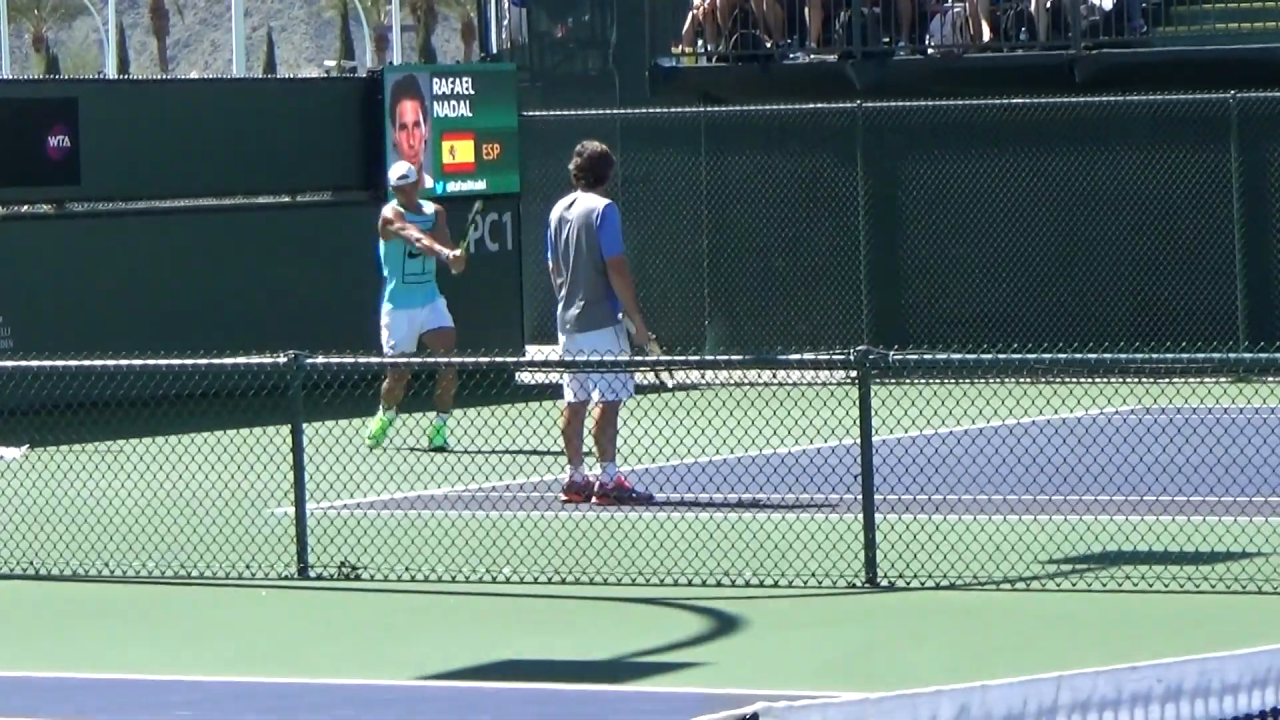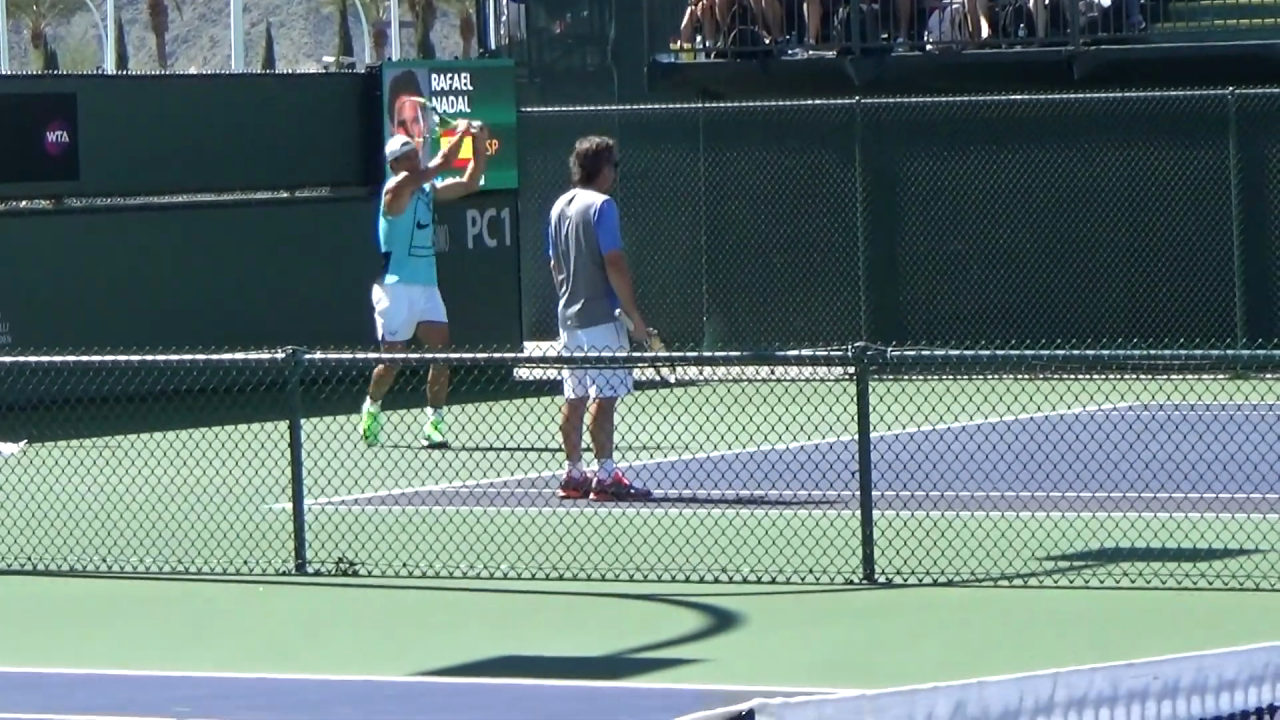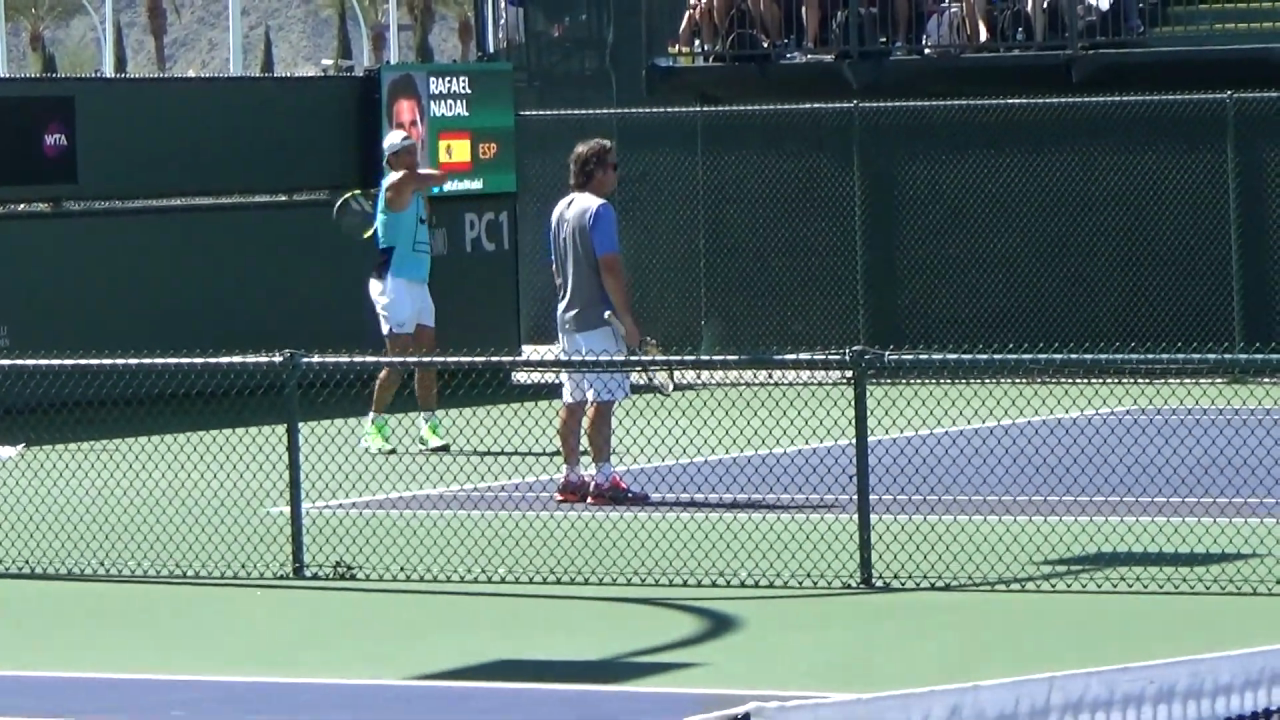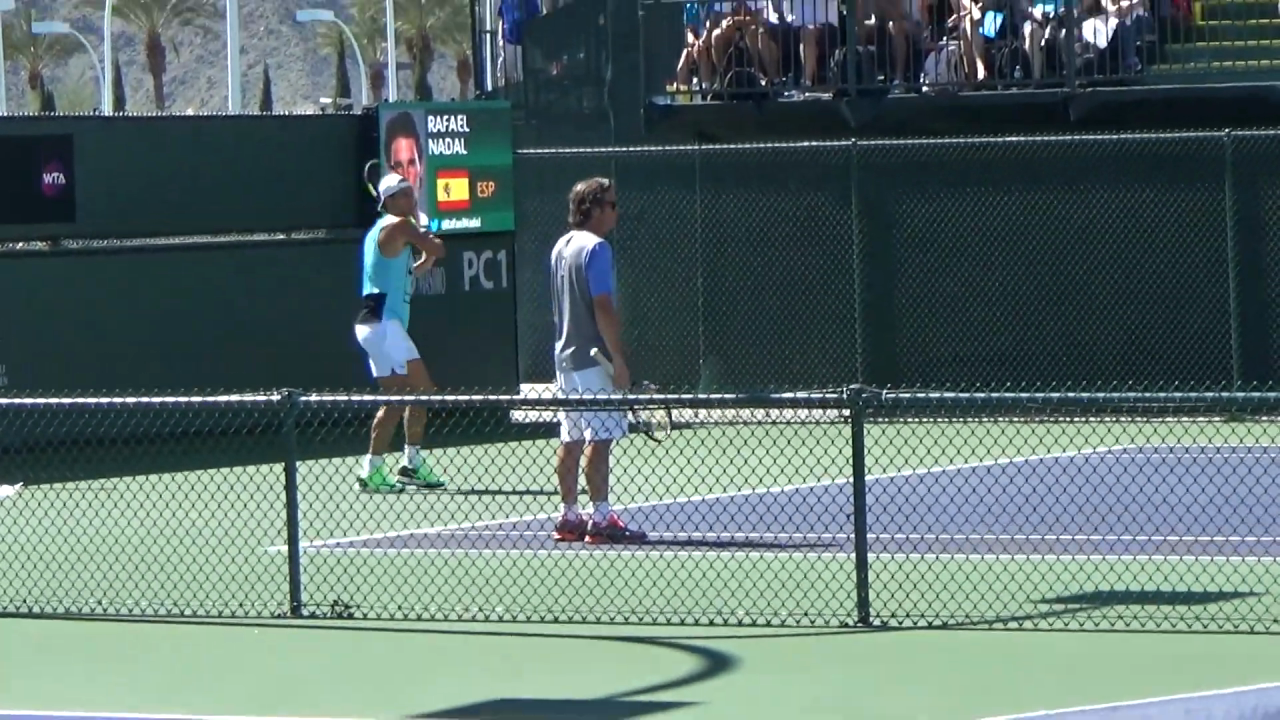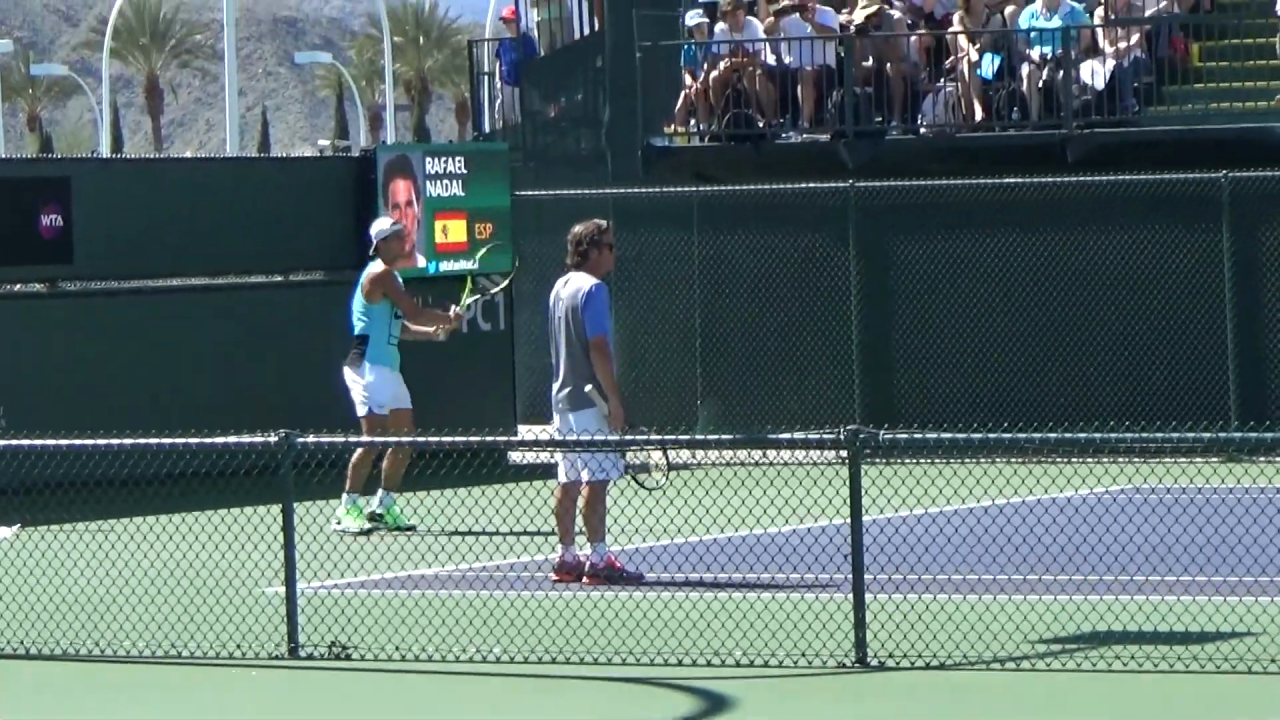
dt=0.2s
person 1, frame 1
left shoulder: (558, 210)
right shoulder: (604, 209)
right elbow: (616, 269)
right wrist: (636, 317)
left hip: (569, 321)
right hip: (601, 322)
left knee: (574, 402)
right knee: (608, 400)
left ankle: (576, 479)
right ankle: (608, 482)
person 1, frame 2
left shoulder: (559, 206)
right shoulder: (602, 205)
right elbow: (614, 265)
right wrist: (634, 313)
left hip: (570, 316)
right hip: (600, 318)
left knee: (574, 397)
right knee: (604, 397)
left ankle: (574, 475)
right ankle: (605, 477)
person 1, frame 3
left shoulder: (561, 209)
right shoulder: (599, 209)
right elbow: (609, 269)
right wrist: (628, 319)
left hip: (568, 319)
right hip: (598, 322)
left knee: (572, 401)
right knee: (602, 401)
left ankle: (571, 479)
right ankle: (603, 481)
person 1, frame 4
left shoulder: (561, 247)
right shoulder: (596, 247)
right elbow: (603, 308)
right wrist: (618, 359)
left hip: (566, 357)
right hip: (594, 360)
left knee: (570, 439)
right knee: (599, 439)
left ankle: (569, 518)
right ankle: (601, 520)
person 1, frame 5
left shoulder: (560, 287)
right shoulder: (593, 289)
right elbow: (598, 350)
right wrist: (614, 400)
left hip: (564, 398)
right hip: (590, 402)
left knee: (568, 481)
right knee: (596, 480)
left ankle: (567, 559)
right ankle: (598, 561)
person 2, frame 1
left shoulder: (434, 212)
right shoulder: (390, 215)
left elbow: (444, 242)
right elbow: (417, 237)
left wrist: (454, 255)
right wrist: (444, 252)
left hip: (430, 301)
right hip: (398, 305)
right knee: (398, 375)
left ankle: (439, 428)
right ankle: (386, 415)
person 2, frame 2
left shoulder: (426, 187)
right shoulder: (399, 186)
left elbow: (468, 185)
right elbow: (437, 165)
left wrist: (478, 146)
right wrist: (460, 135)
left hip: (427, 285)
right hip: (395, 286)
left knee: (442, 353)
right knee: (392, 361)
left ankle: (435, 424)
right ankle: (372, 409)
person 2, frame 3
left shoulder: (413, 186)
right shoulder: (400, 181)
right elbow: (438, 177)
right wrist: (423, 173)
left hip: (416, 284)
right hip: (394, 283)
left knee: (428, 357)
right knee: (399, 358)
left ankle: (430, 427)
right ankle: (374, 427)
person 2, frame 4
left shoulder: (392, 231)
right shoulder: (398, 226)
right elbow: (436, 249)
left wrist: (419, 266)
right wrist: (427, 255)
left hip: (391, 326)
right hip: (381, 325)
left knee: (423, 390)
right knee: (394, 398)
left ankle: (413, 463)
right ankle: (371, 471)
person 2, frame 5
left shoulder: (386, 275)
right shoulder: (381, 274)
left elbow: (398, 326)
right elbow: (416, 312)
left wrist: (434, 331)
right wrist: (448, 317)
left hip: (387, 368)
right hip: (368, 367)
left knee: (404, 439)
right knee: (374, 438)
left ankle: (383, 507)
right ankle: (347, 510)
